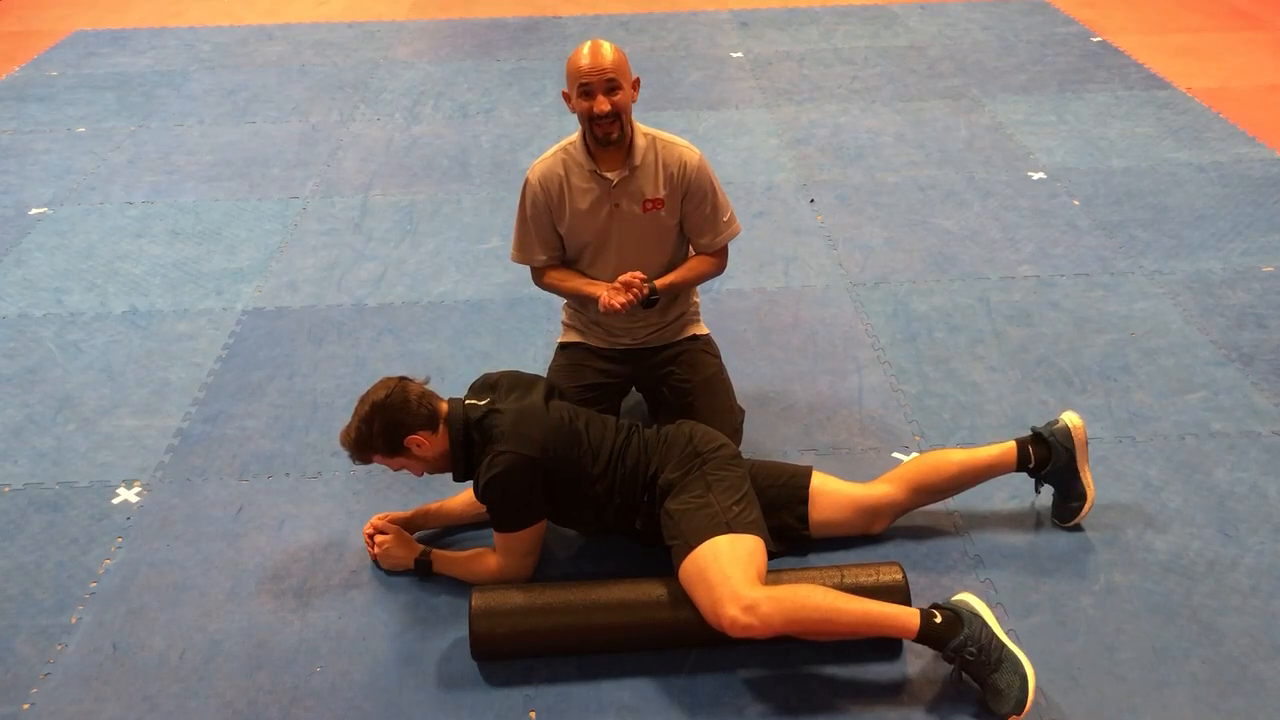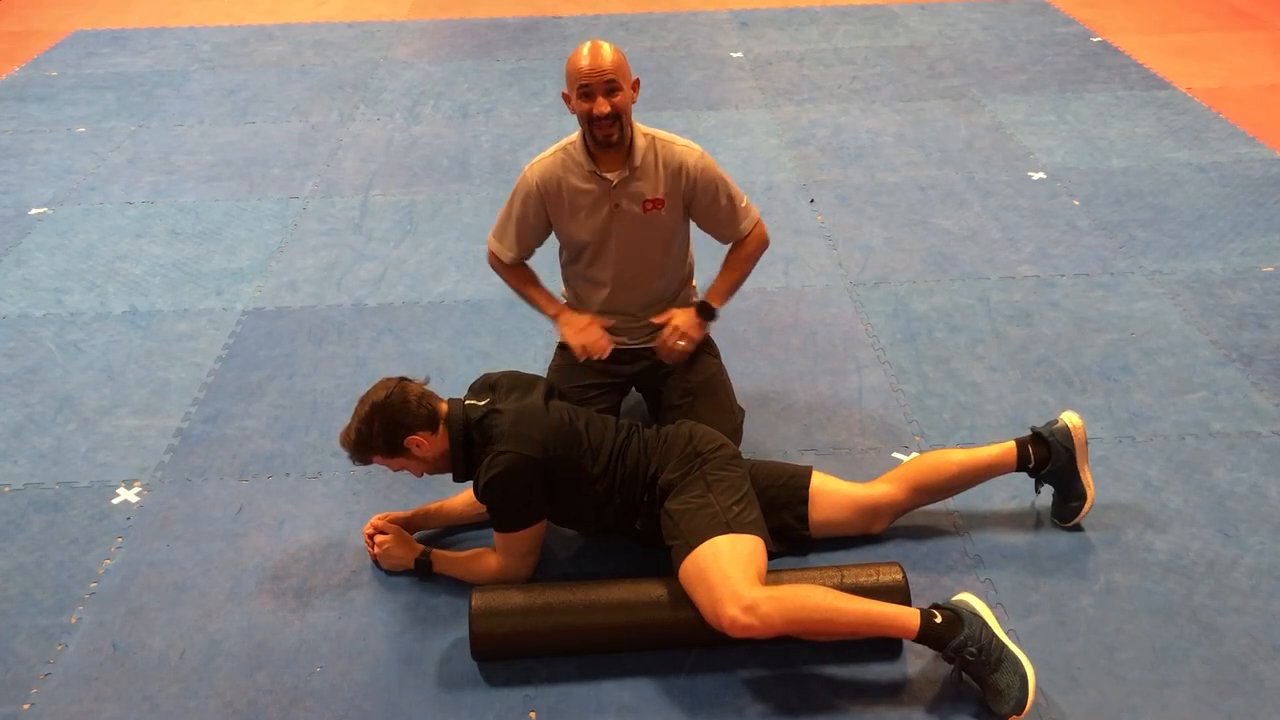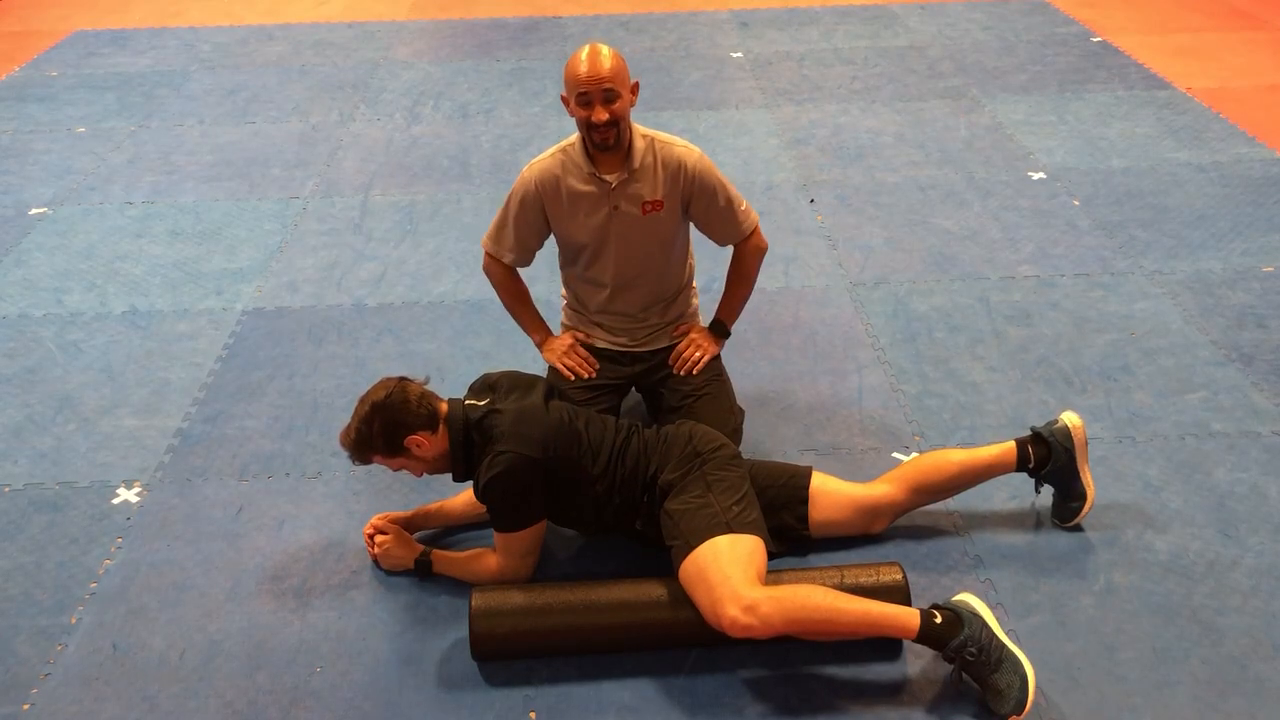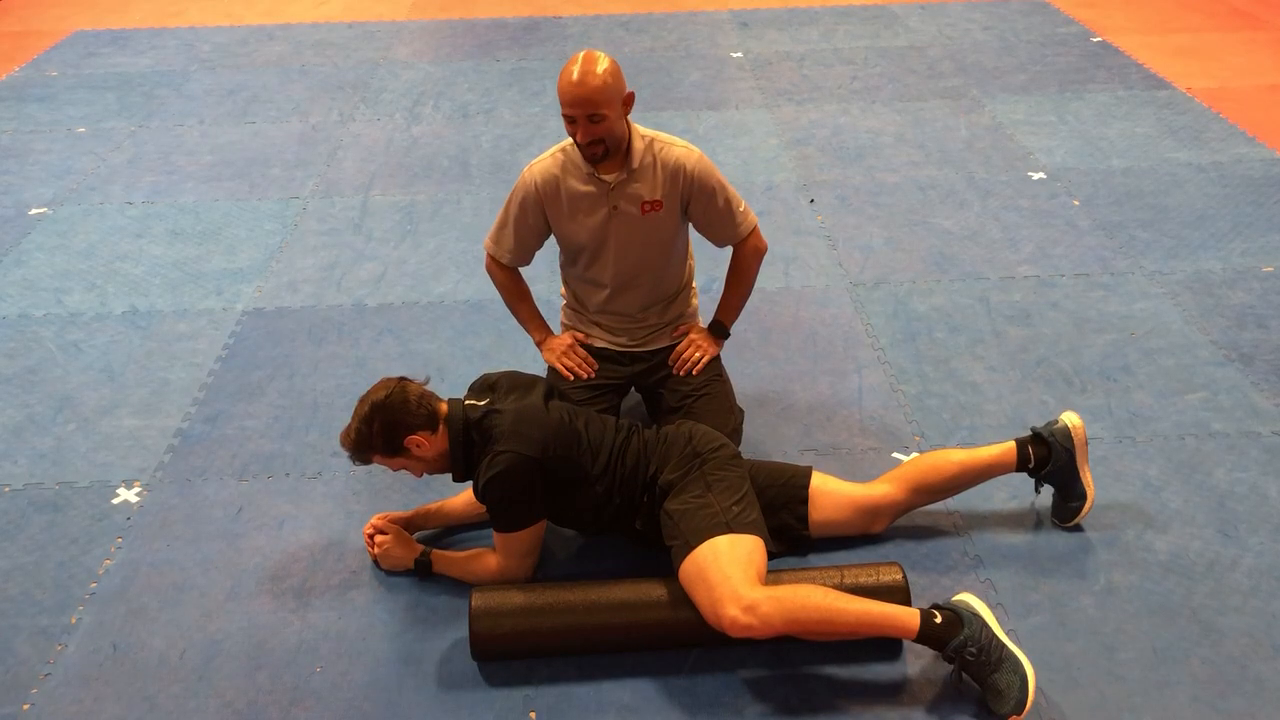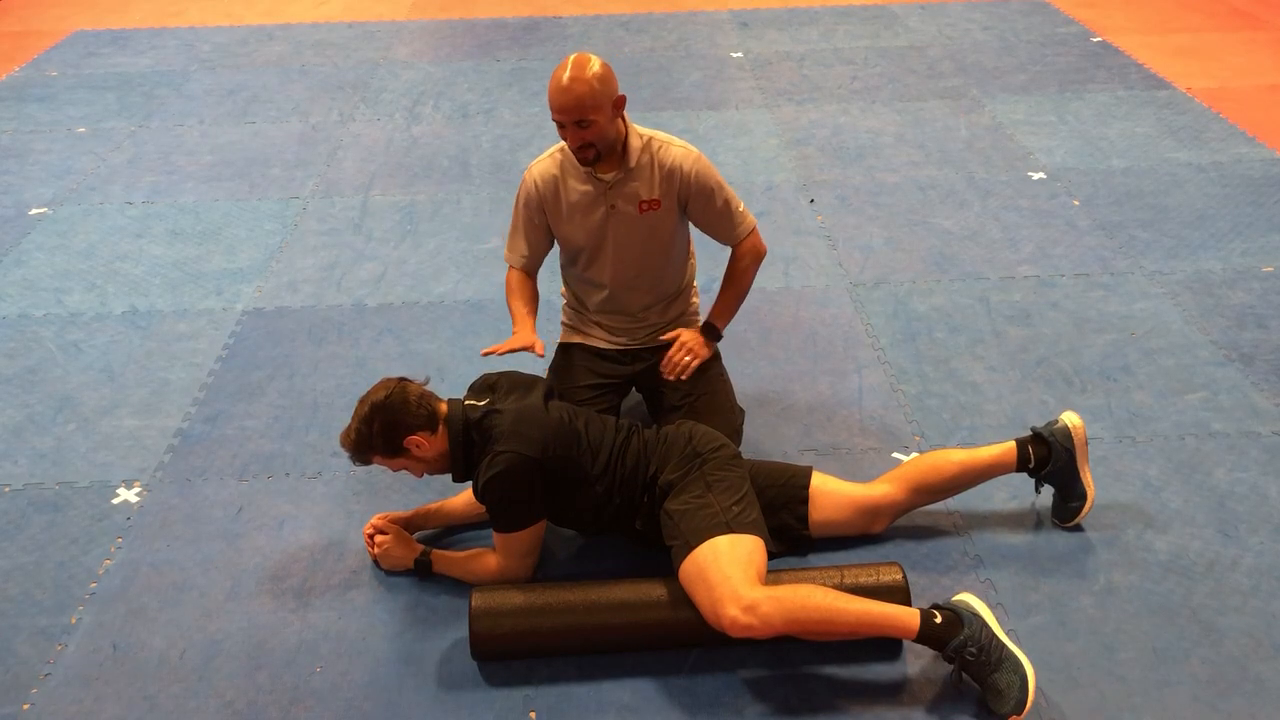
dt=0.4s
person 1, frame 1
left shoulder: (507, 454)
right shoulder: (485, 392)
left elbow: (513, 564)
left wrist: (417, 558)
right wrist: (414, 517)
left hip: (687, 477)
right hip: (689, 460)
left knee: (740, 611)
right knee: (877, 504)
left ankle: (943, 625)
right ankle: (1041, 447)
person 1, frame 2
left shoulder: (507, 456)
right shoulder: (485, 394)
left elbow: (513, 565)
left wrist: (418, 559)
right wrist: (414, 517)
left hip: (686, 476)
right hip: (690, 460)
left knee: (740, 611)
right knee: (877, 504)
left ankle: (942, 625)
right ankle: (1040, 448)
person 1, frame 3
left shoulder: (507, 455)
right shoulder: (485, 393)
left elbow: (513, 565)
left wrist: (418, 559)
right wrist: (414, 517)
left hip: (686, 476)
right hip: (690, 460)
left knee: (740, 612)
right knee: (878, 504)
left ankle: (943, 625)
right ankle: (1040, 448)
person 1, frame 4
left shoulder: (506, 456)
right shoulder: (485, 393)
left elbow: (513, 565)
left wrist: (419, 560)
right wrist: (414, 518)
left hip: (686, 476)
right hip: (689, 461)
left knee: (740, 611)
right knee: (876, 505)
left ankle: (943, 626)
right ankle: (1040, 448)
person 1, frame 5
left shoulder: (506, 456)
right shoulder: (485, 391)
left elbow: (512, 565)
left wrist: (418, 559)
right wrist: (414, 518)
left hip: (687, 476)
right hip: (688, 460)
left knee: (740, 612)
right knee: (876, 505)
left ankle: (942, 626)
right ankle: (1040, 448)
person 2, frame 1
left shoulder: (683, 162)
right shoulder: (546, 176)
left elbow: (714, 256)
right elbow: (543, 269)
left wrist: (651, 289)
right wrist: (601, 290)
left hip: (674, 332)
right hip: (588, 339)
left ankle: (654, 391)
right ankle: (623, 389)
person 2, frame 2
left shoulder: (684, 162)
right shoulder: (545, 176)
left elbow: (754, 236)
right elbow: (502, 258)
left wrist: (703, 310)
right wrist: (561, 316)
left hip: (672, 333)
right hip: (590, 338)
left ankle: (655, 393)
right ankle: (619, 392)
person 2, frame 3
left shoulder: (683, 163)
right shoulder: (542, 177)
left elbow: (752, 244)
right elbow: (498, 263)
left wrist: (718, 330)
right wrist: (543, 338)
left hip: (673, 337)
right hip: (589, 342)
left ankle: (653, 394)
right ankle: (624, 393)
person 2, frame 4
left shoulder: (681, 164)
right shoulder: (542, 178)
left elbow: (751, 244)
right elbow: (500, 262)
left wrist: (718, 330)
right wrist: (543, 337)
left hip: (672, 337)
right hip: (587, 342)
left ankle: (653, 394)
right ankle: (625, 388)
person 2, frame 5
left shoulder: (679, 163)
right shoulder: (542, 179)
left elbow: (749, 246)
right elbow: (521, 267)
left wrist: (710, 330)
right wrist: (524, 328)
left hip: (675, 334)
right hip: (588, 340)
left ankle: (653, 394)
right ankle: (629, 391)
